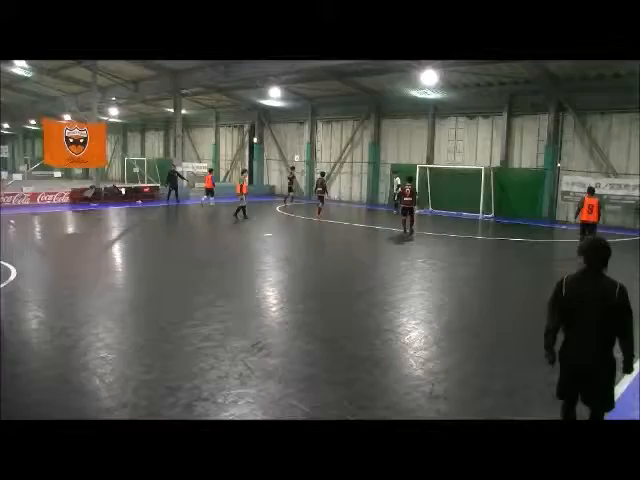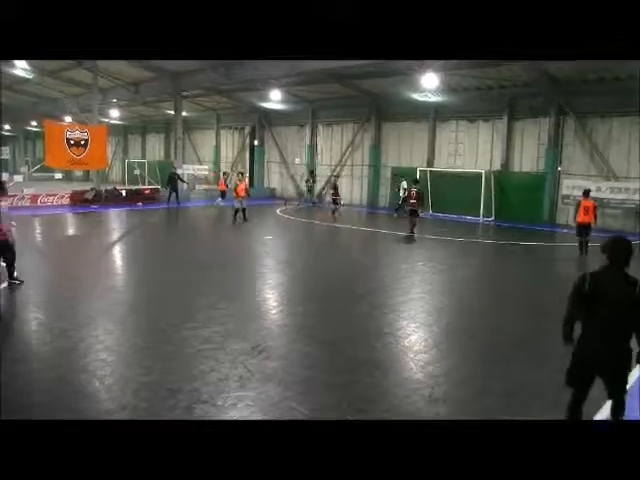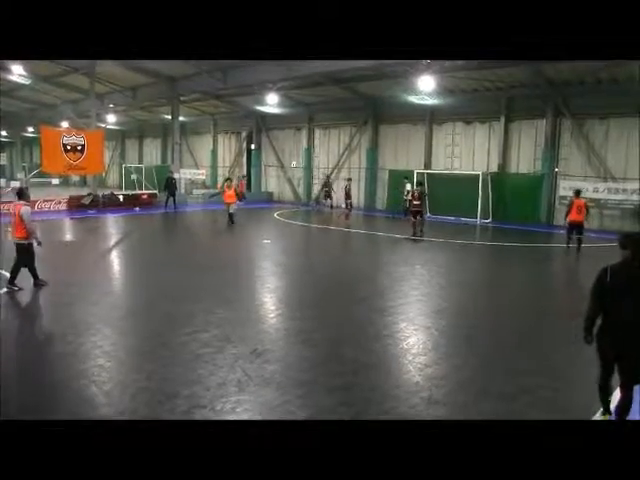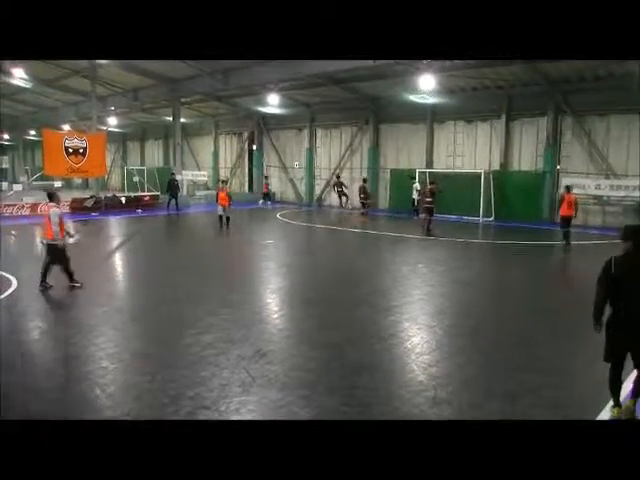
dt=0.5s
person 1, frame 1
left shoulder: (565, 285)
right shoulder: (616, 291)
left elbow: (553, 321)
right elbow: (625, 329)
left wrist: (549, 348)
right wrist: (628, 358)
left hip: (571, 355)
right hip: (601, 359)
left knee: (569, 401)
right knee: (597, 408)
person 1, frame 2
left shoulder: (587, 280)
left elbow: (572, 312)
left wrist: (567, 334)
left hip: (588, 347)
right hip: (617, 351)
left knee: (578, 394)
right knee: (617, 395)
person 1, frame 3
left shoulder: (608, 273)
left elbow: (595, 304)
left wrist: (588, 329)
left hip: (609, 335)
left knee: (605, 375)
left ankle: (606, 413)
person 1, frame 4
left shoulder: (613, 264)
left elbow: (601, 294)
left wrist: (597, 317)
left hip: (619, 322)
left knee: (616, 367)
left ankle: (617, 406)
